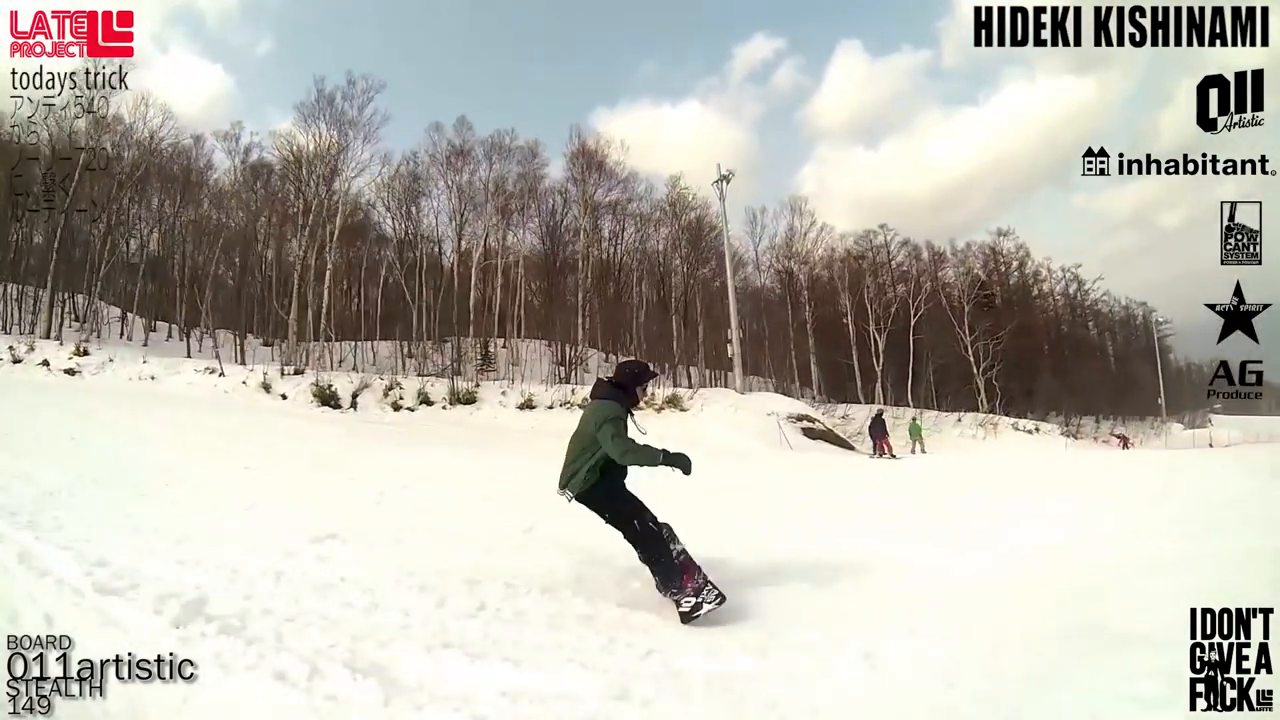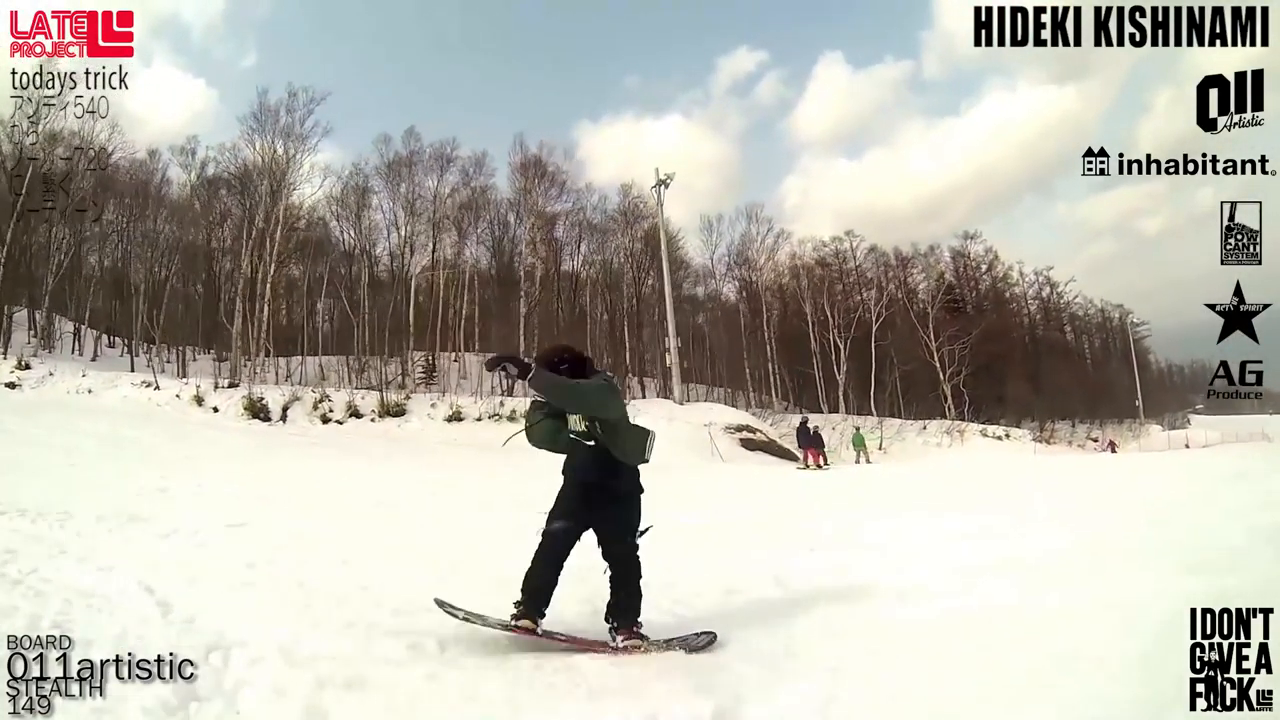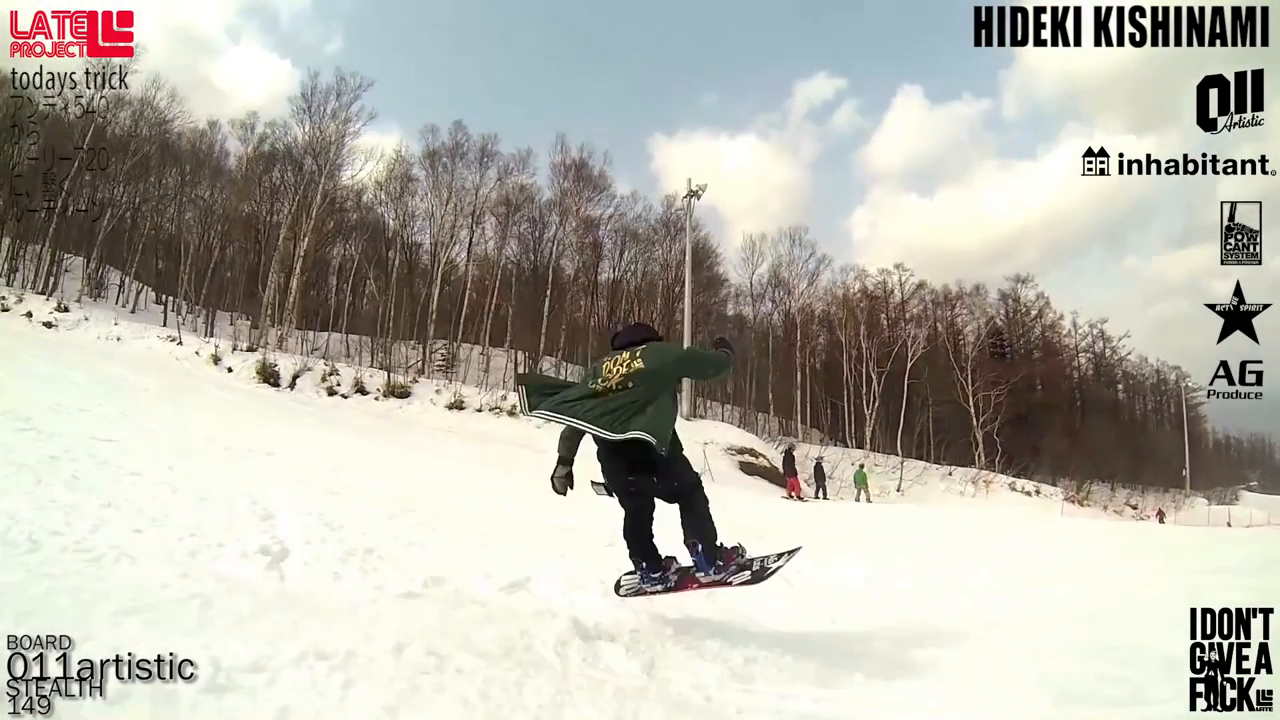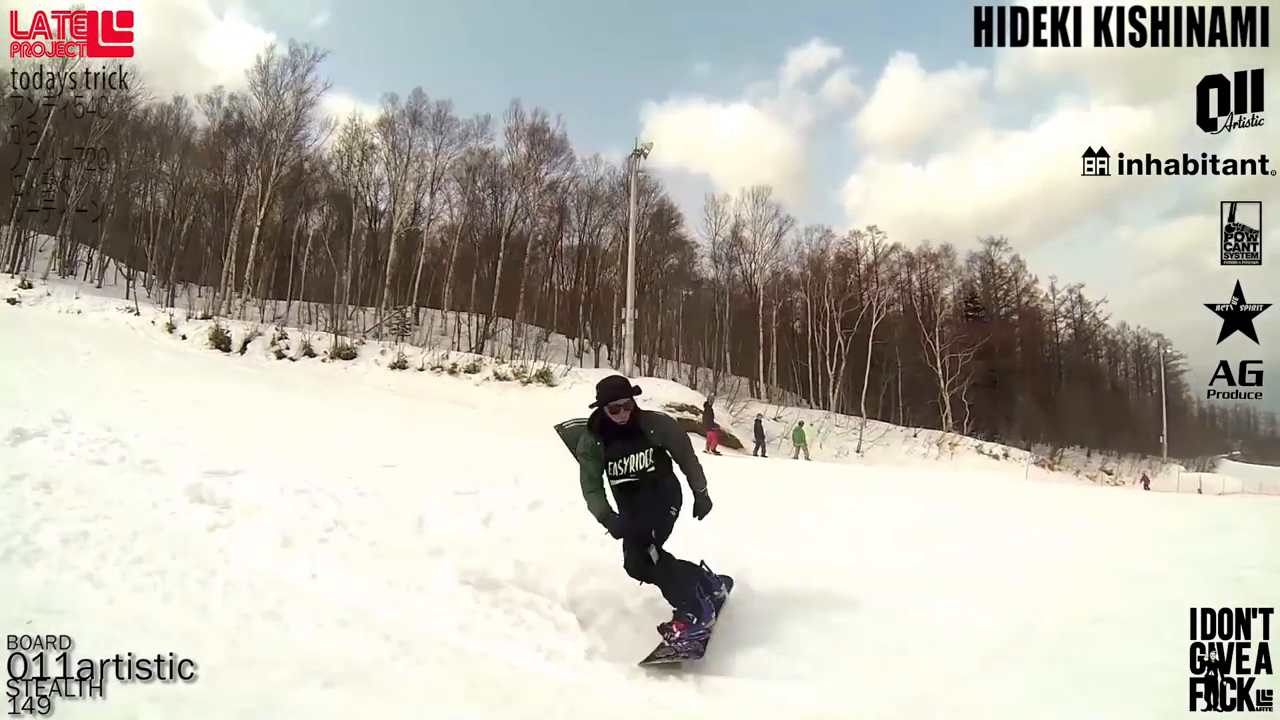
dt=1s
person 1, frame 1
left shoulder: (606, 402)
right shoulder: (609, 411)
right elbow: (623, 449)
right wrist: (667, 457)
left hip: (600, 475)
right hip: (593, 483)
left knee: (634, 514)
right knee: (643, 524)
left ankle: (656, 550)
right ankle: (673, 581)
person 1, frame 2
left shoulder: (601, 389)
right shoulder: (589, 384)
left elbow: (572, 394)
left wrist: (528, 371)
left hip: (617, 485)
right hip: (579, 481)
left knee: (621, 553)
right knee: (554, 542)
left ankle: (625, 623)
right ankle: (529, 609)
person 1, frame 3
left shoulder: (603, 365)
right shoulder: (664, 353)
left elbow: (575, 416)
right elbow: (717, 365)
left wrist: (564, 462)
right wrist: (723, 350)
left hip: (612, 460)
right hip: (651, 448)
left knee: (637, 512)
right knee: (690, 493)
left ankle: (651, 570)
right ankle: (709, 560)
person 1, frame 4
left shoulder: (656, 424)
right shoulder: (590, 441)
left elbow: (686, 456)
right elbow: (591, 487)
left wrist: (701, 493)
right wrist: (607, 518)
left hip: (662, 497)
right hip: (631, 509)
left knee: (641, 552)
right knee: (636, 566)
left ankle: (695, 612)
right ankle: (704, 582)
